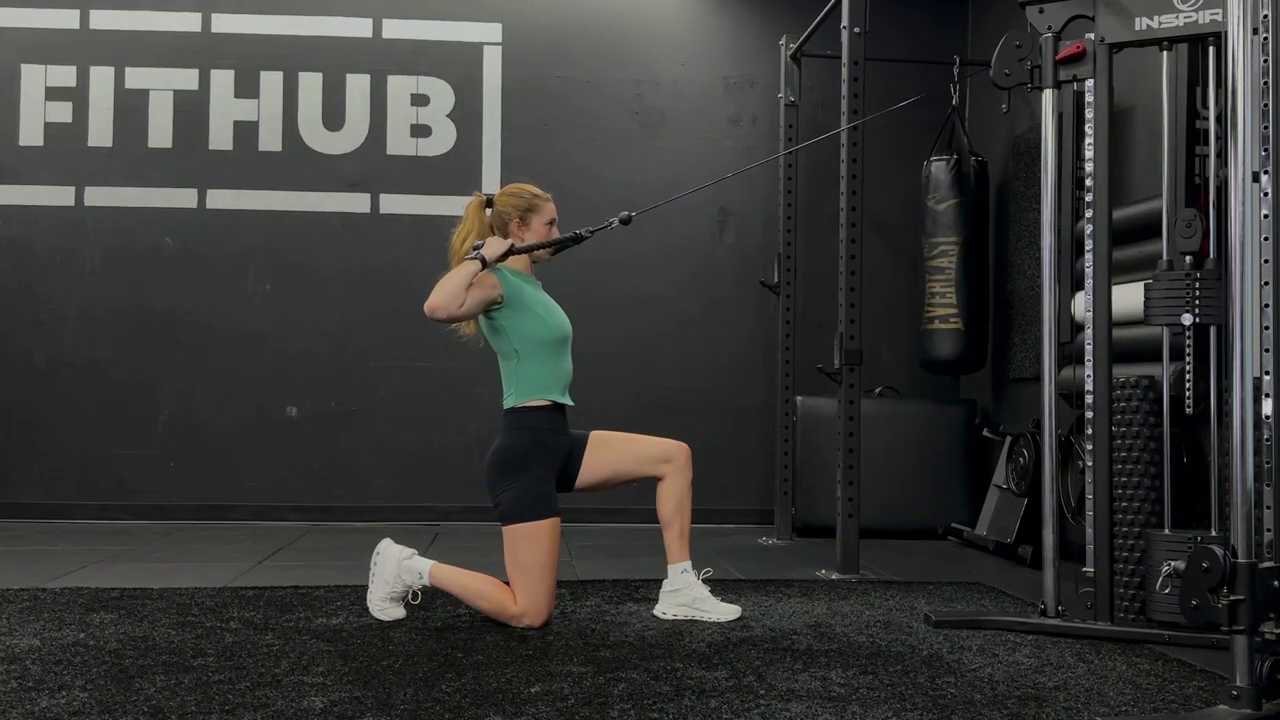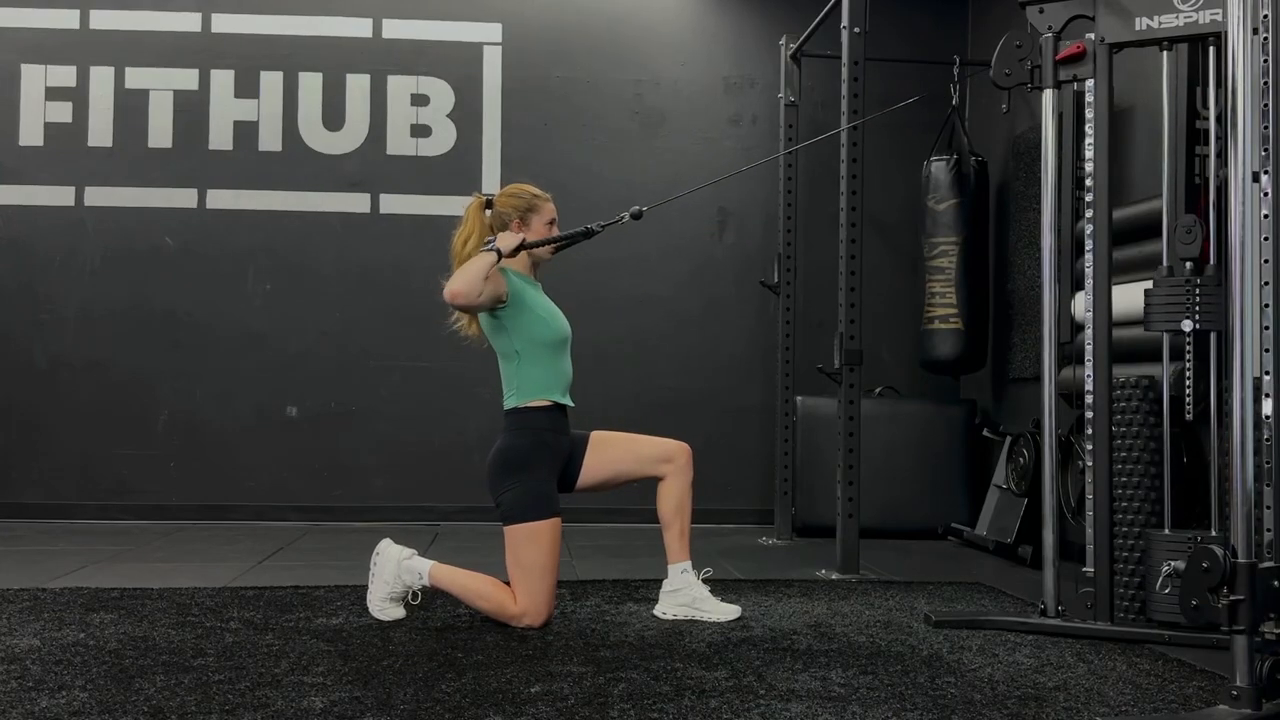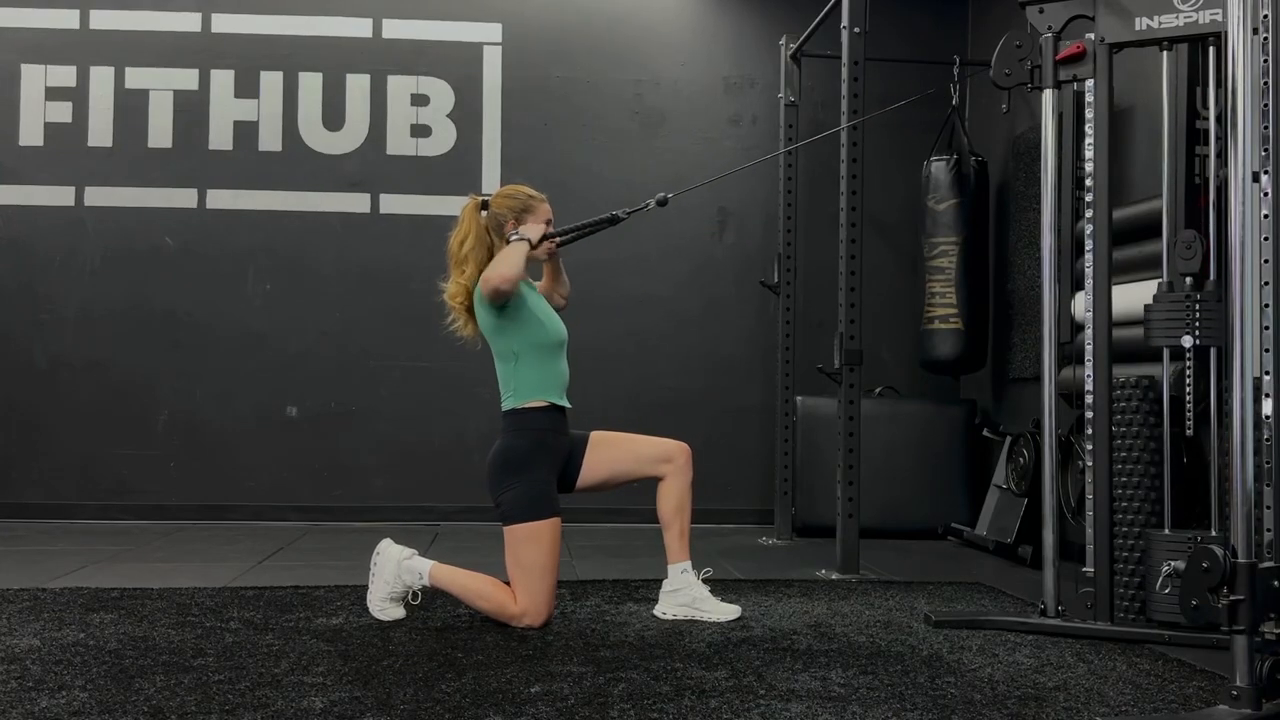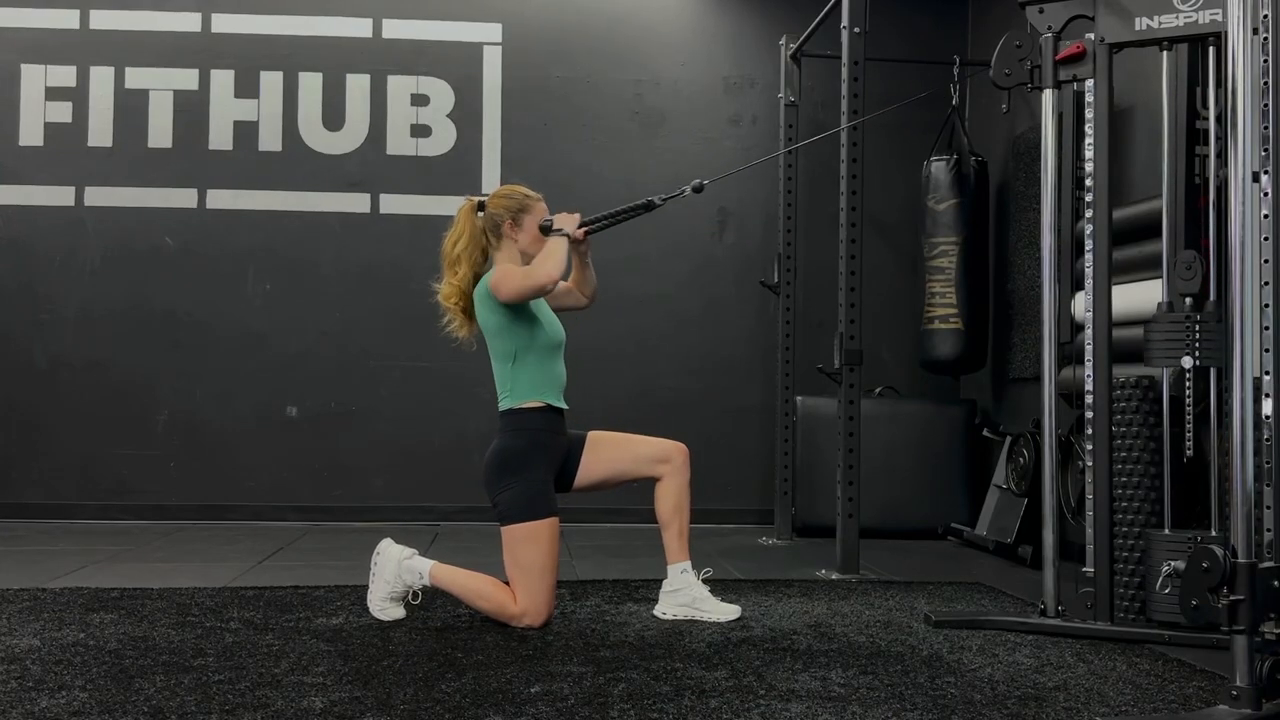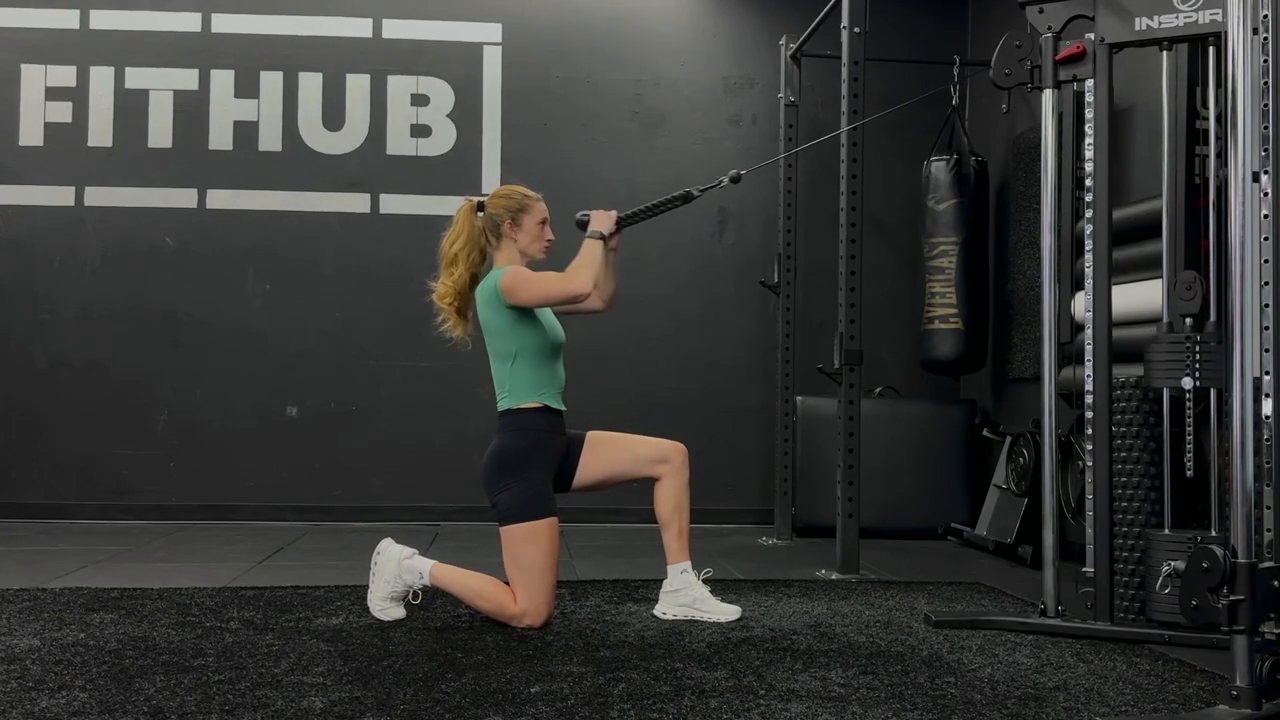
dt=0.1s
person 1, frame 1
left shoulder: (525, 284)
right shoulder: (495, 283)
right elbow: (437, 307)
left wrist: (520, 258)
right wrist: (482, 255)
left hip: (556, 441)
right hip: (524, 448)
left knee: (675, 457)
right knee: (529, 614)
left ankle: (680, 590)
right ankle: (409, 568)
person 1, frame 2
left shoulder: (523, 284)
right shoulder: (500, 285)
right elbow: (457, 295)
left wrist: (538, 251)
right wrist: (496, 249)
left hip: (556, 441)
right hip: (525, 449)
left knee: (676, 457)
right knee: (529, 614)
left ankle: (680, 591)
right ankle: (409, 569)
person 1, frame 3
left shoulder: (519, 286)
right shoulder: (496, 285)
left elbow: (557, 296)
right elbow: (499, 275)
left wrist: (549, 254)
right wrist: (523, 240)
left hip: (555, 442)
right hip: (524, 449)
left knee: (675, 457)
right knee: (529, 613)
left ankle: (680, 590)
right ankle: (409, 568)
person 1, frame 4
left shoulder: (521, 286)
right shoulder: (498, 282)
left elbow: (580, 296)
right elbow: (545, 279)
left wrist: (576, 246)
right wrist: (560, 234)
left hip: (552, 441)
right hip: (521, 450)
left knee: (672, 457)
right knee: (530, 613)
left ankle: (679, 590)
right ankle: (409, 568)
person 1, frame 5
left shoulder: (522, 286)
right shoulder: (504, 282)
left elbow: (599, 299)
right elbow: (579, 287)
left wrist: (606, 245)
right wrist: (594, 232)
left hip: (551, 442)
right hip: (520, 450)
left knee: (671, 457)
right knee: (530, 613)
left ankle: (680, 590)
right ankle: (410, 567)
